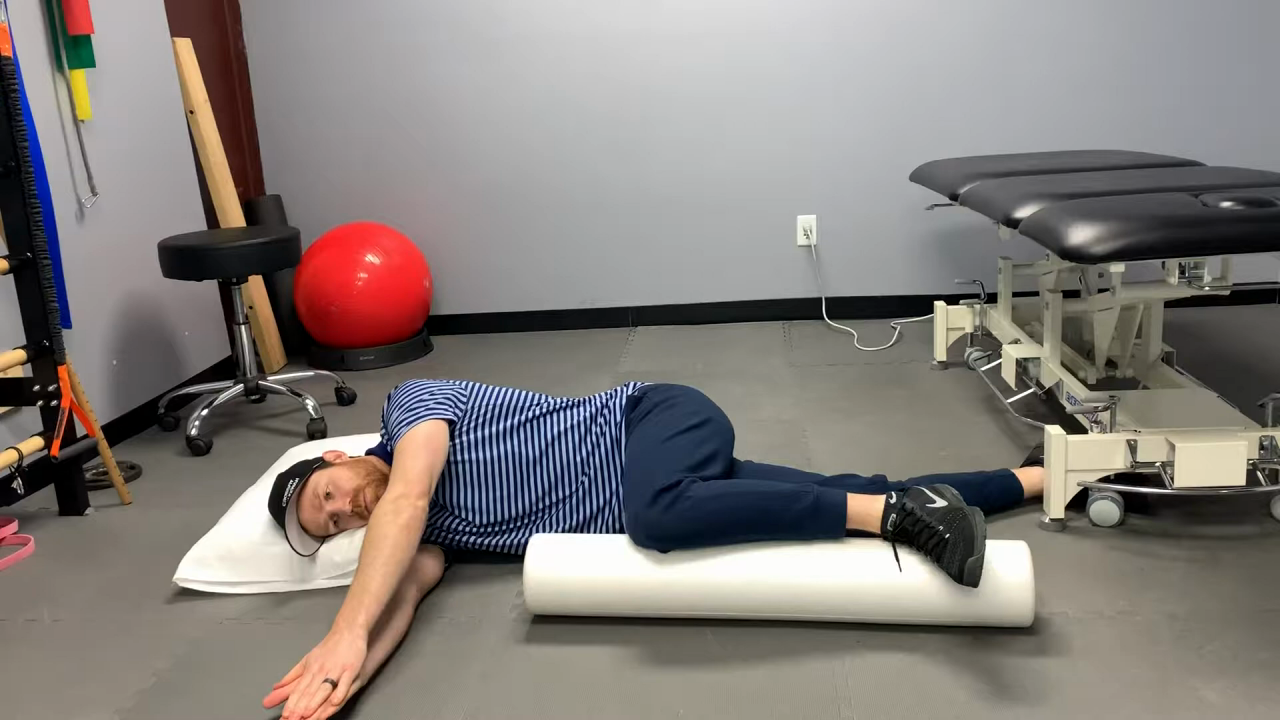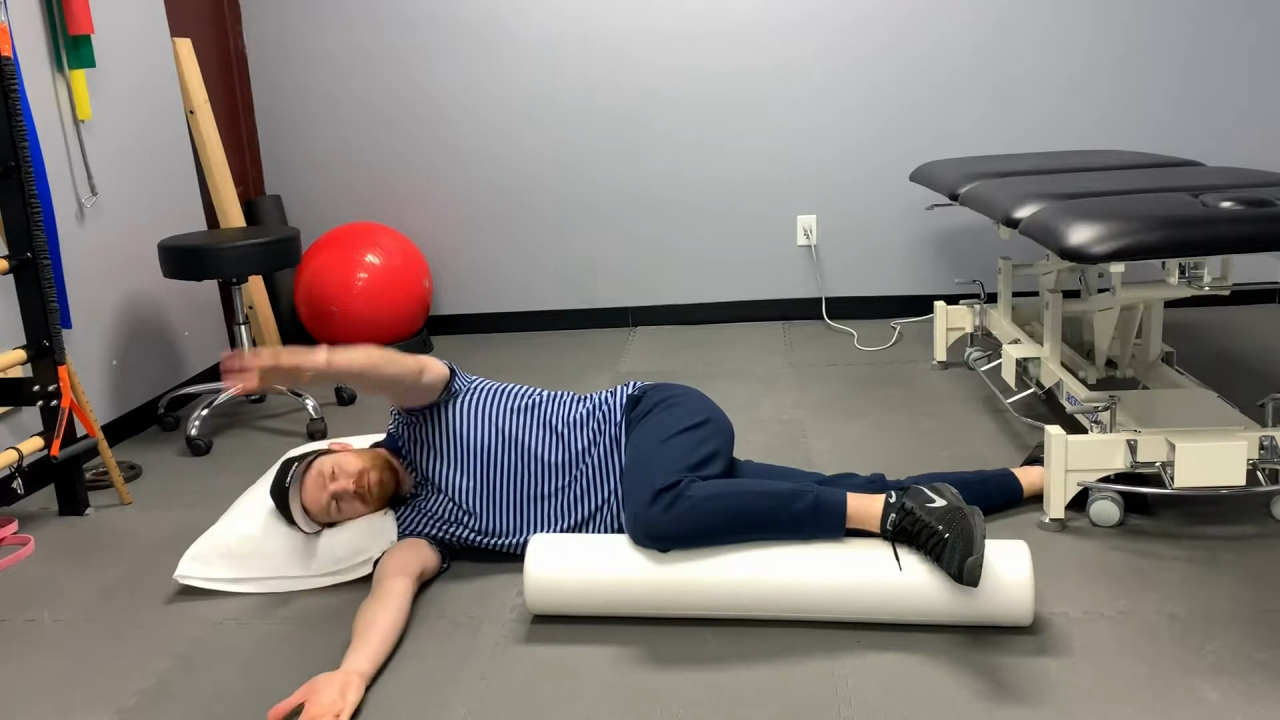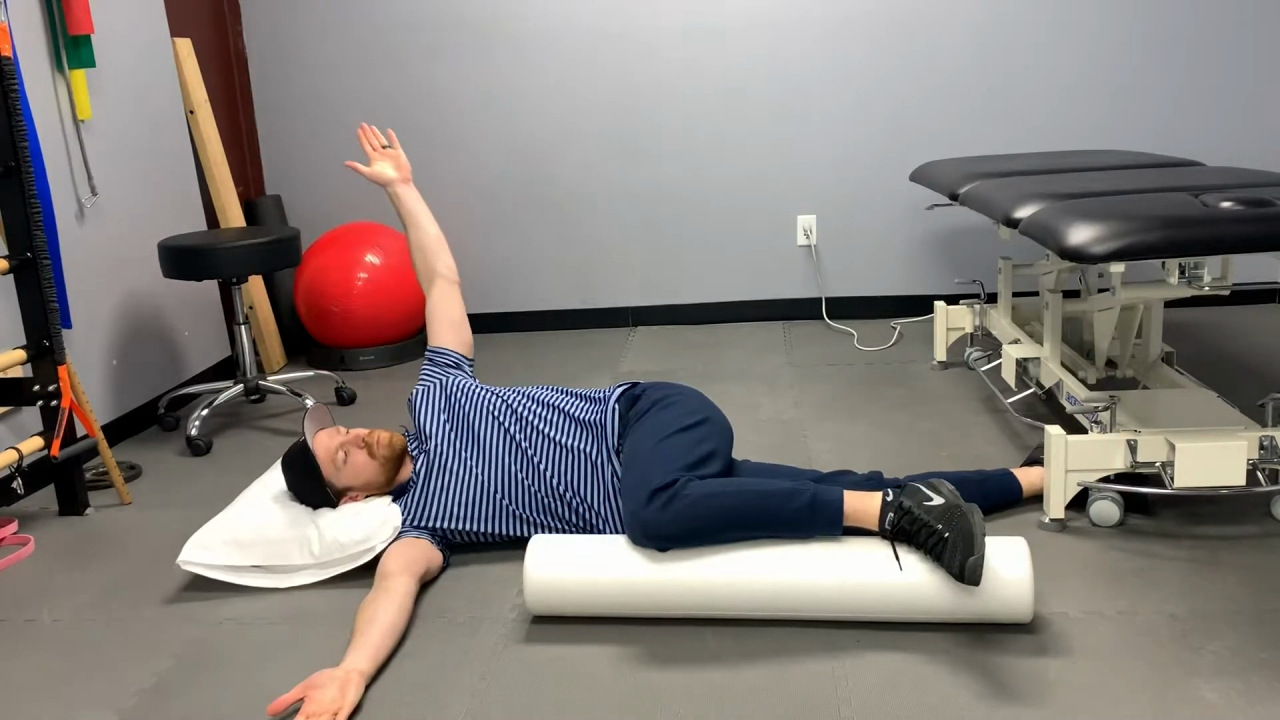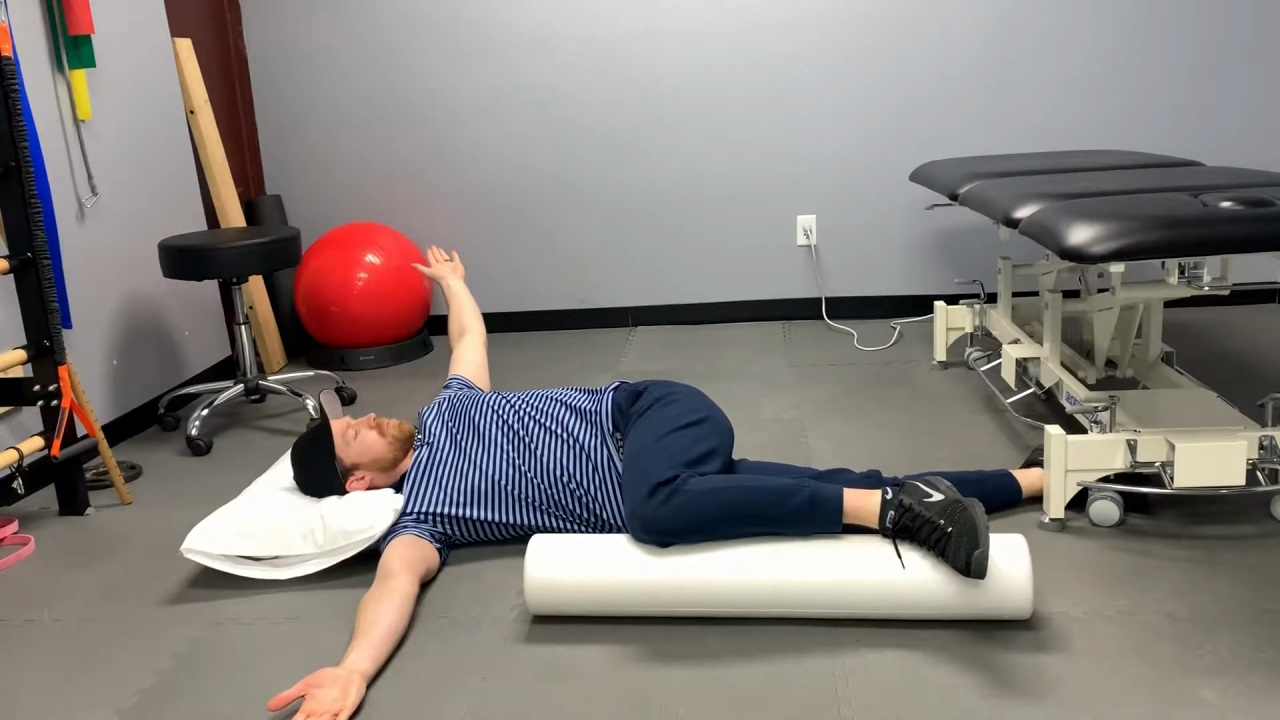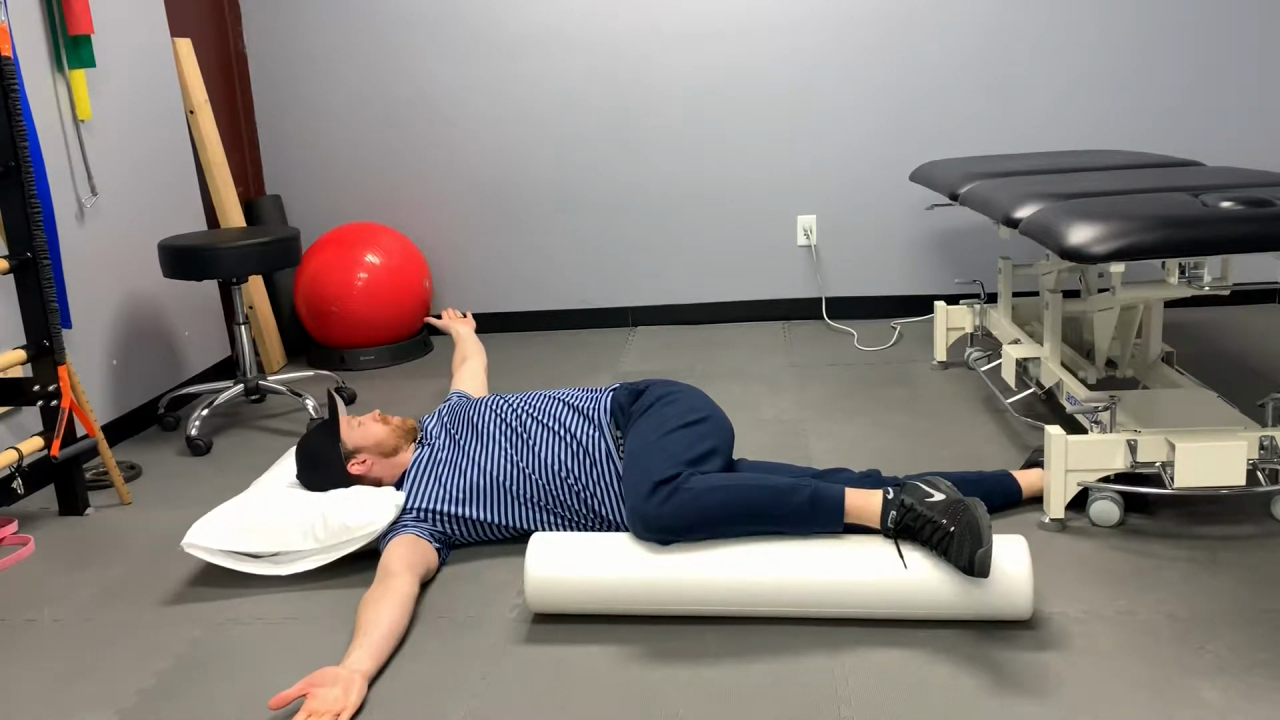
dt=1s
person 1, frame 1
left shoulder: (410, 403)
right shoulder: (435, 531)
left elbow: (405, 498)
right elbow: (406, 587)
left wrist: (344, 632)
left hip: (656, 420)
right hip: (655, 501)
left knee: (660, 511)
right knee: (851, 498)
left ankle: (897, 510)
right ankle: (1039, 474)
person 1, frame 2
left shoulder: (421, 424)
right shoulder: (425, 528)
left elbow: (409, 370)
right elbow: (395, 569)
left wrist: (307, 361)
left hip: (651, 426)
right hip: (635, 522)
right knee: (843, 495)
left ankle: (897, 508)
right ankle: (1034, 477)
person 1, frame 3
left shoulder: (434, 395)
right shoulder: (420, 518)
left elbow: (443, 284)
right elbow: (397, 582)
left wrist: (400, 187)
left hip: (655, 414)
right hip: (643, 501)
left knee: (658, 510)
right knee: (837, 496)
left ankle: (897, 508)
right ankle: (1041, 477)
person 1, frame 4
left shoulder: (445, 409)
right shoulder: (418, 516)
left elbow: (471, 335)
right elbow: (397, 580)
left hip: (652, 412)
right hip: (637, 496)
left knee: (658, 504)
left ankle: (897, 505)
person 1, frame 5
left shoulder: (447, 417)
right shoulder: (417, 516)
left elbow: (475, 358)
right elbow: (396, 581)
left hip: (651, 411)
right hip: (643, 492)
left knee: (659, 503)
right knee: (838, 490)
left ankle: (897, 506)
right ankle: (1036, 479)
